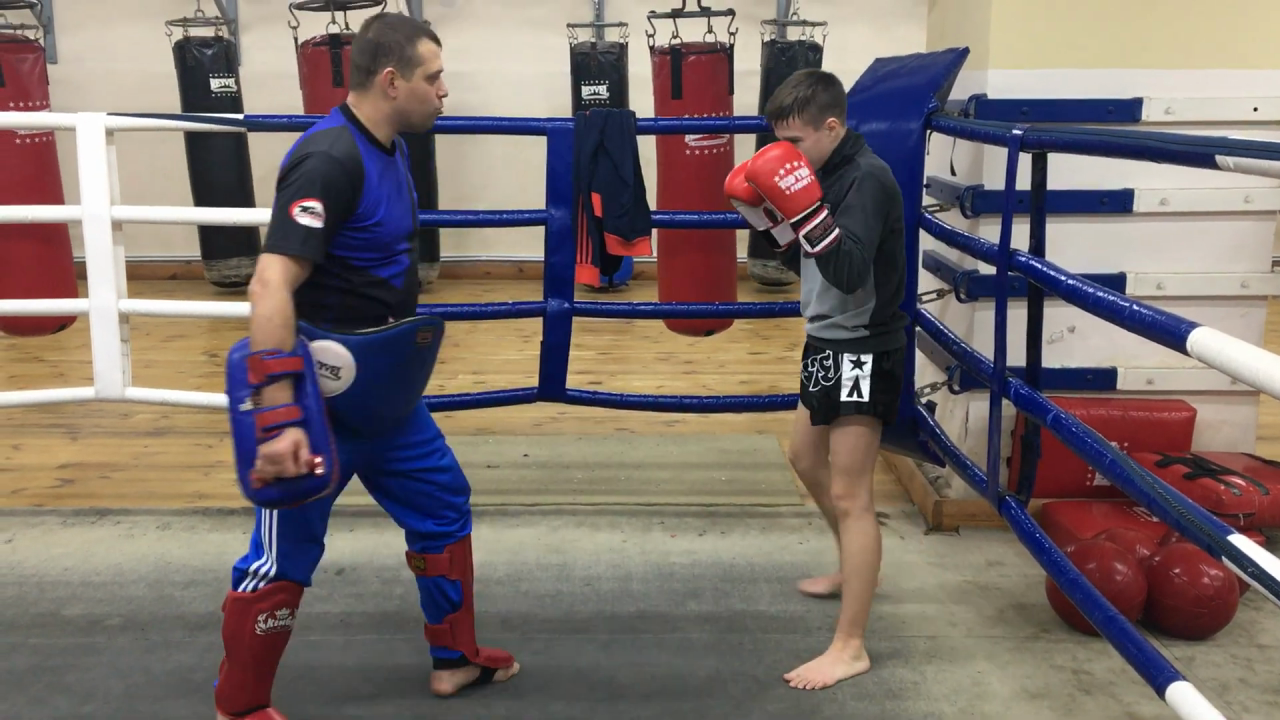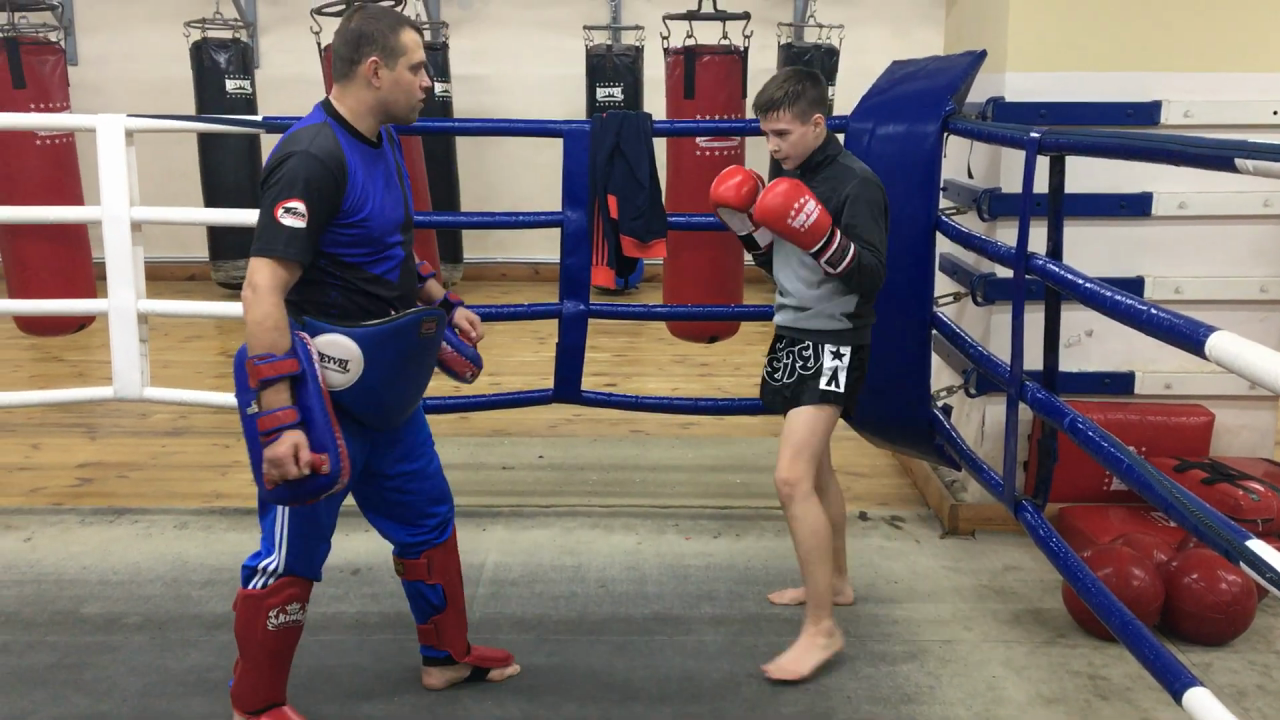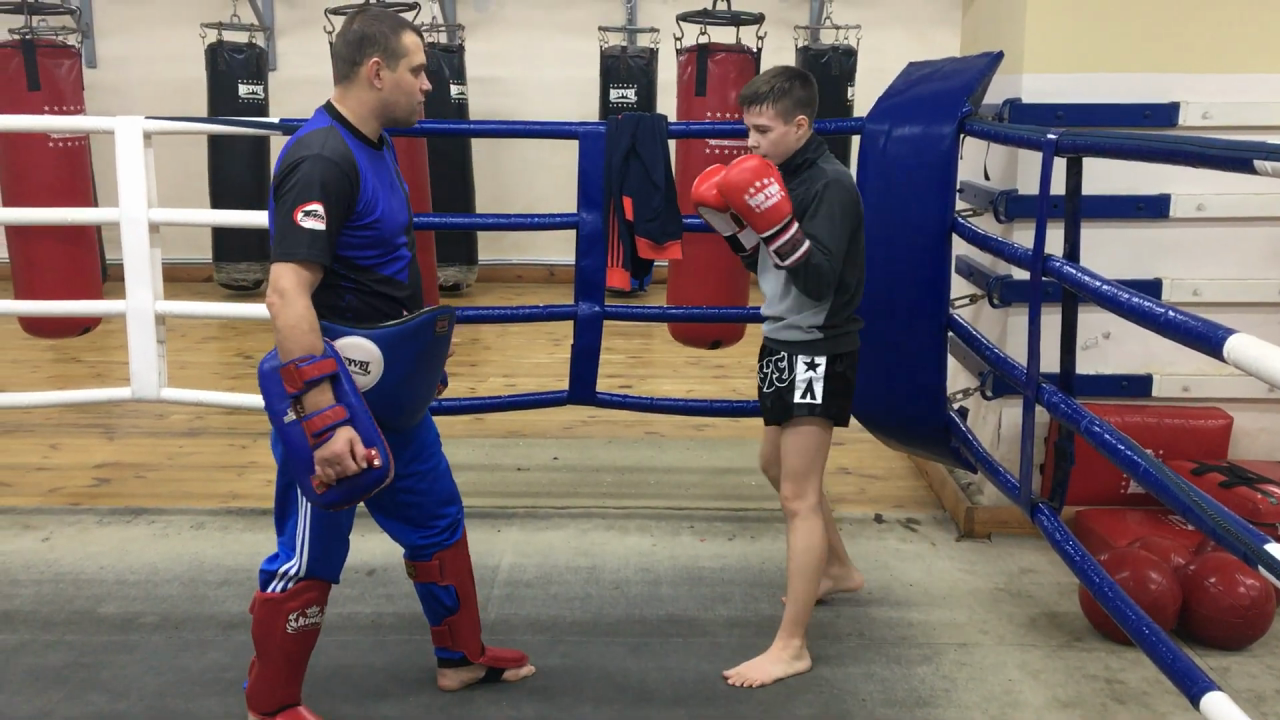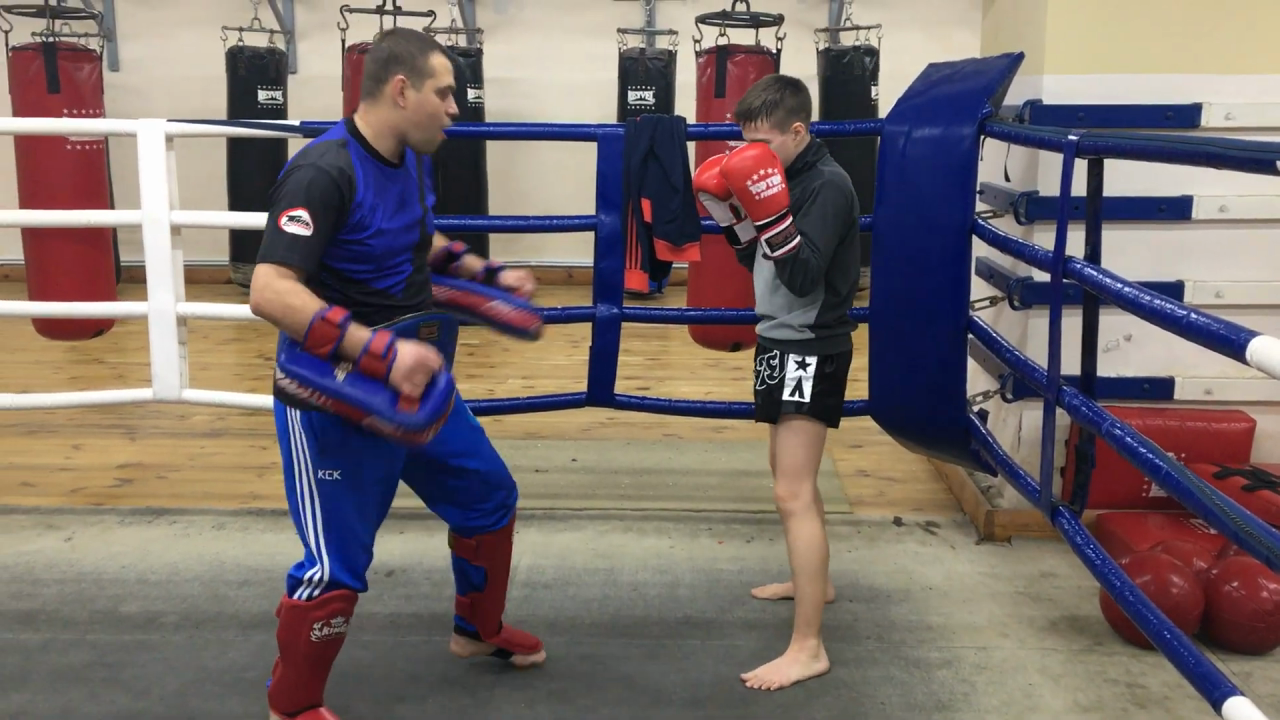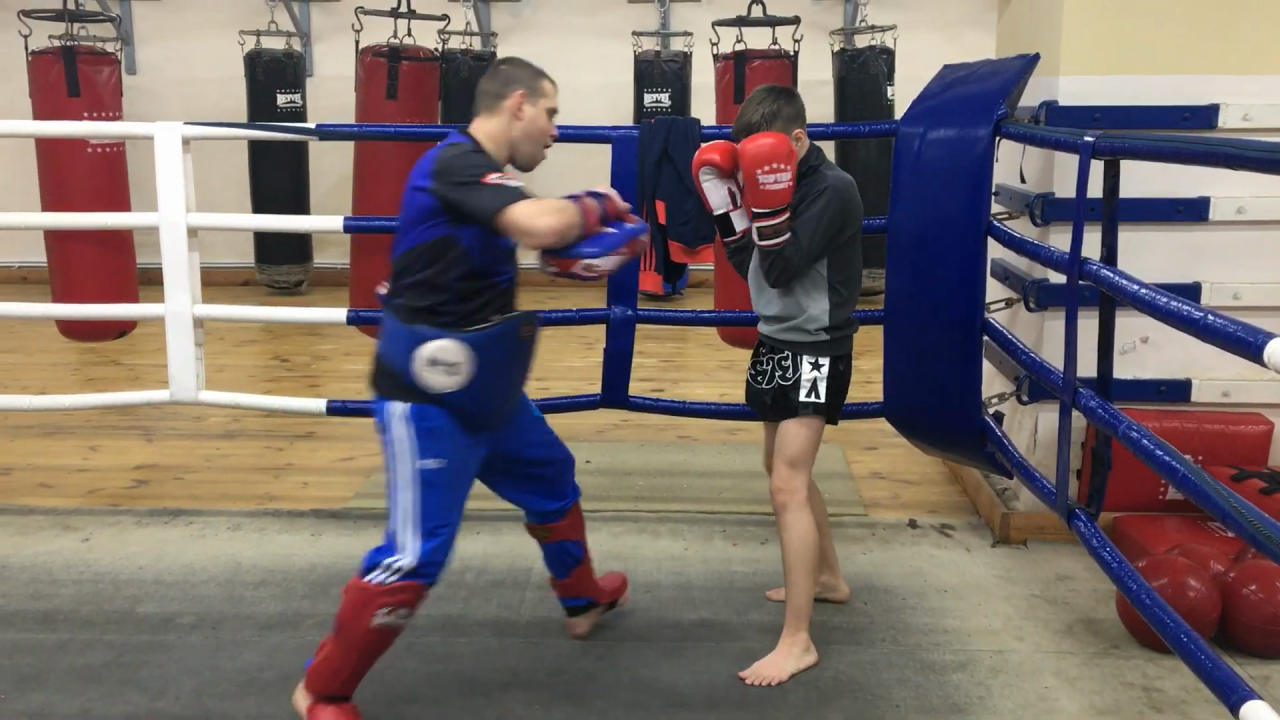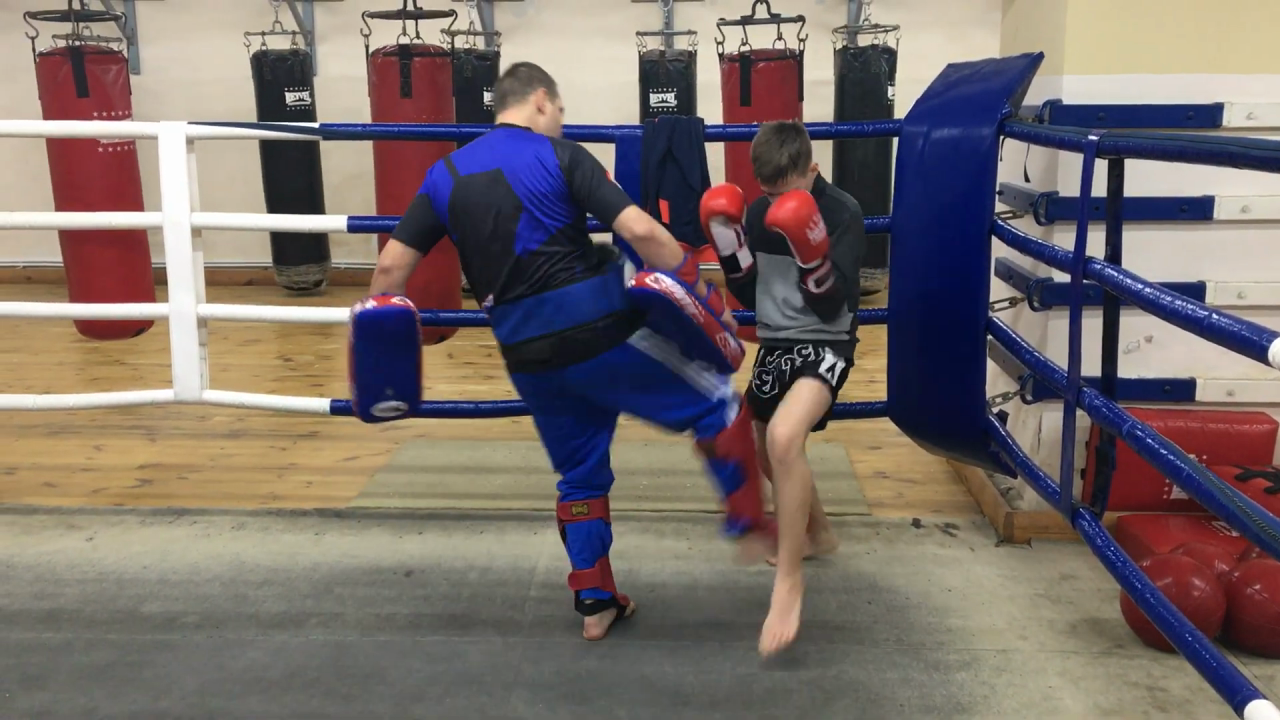
dt=0.4s
person 1, frame 1
left shoulder: (387, 150)
right shoulder: (329, 159)
right elbow: (272, 287)
right wrist: (281, 419)
left hip: (381, 389)
right hip: (320, 396)
left knee: (443, 505)
right knee: (282, 558)
left ankle: (454, 657)
person 1, frame 2
left shoulder: (382, 142)
right shoulder: (312, 157)
right elbow: (264, 292)
left wrist: (444, 303)
right wrist: (279, 421)
left hip: (384, 383)
right hip: (322, 390)
left knee: (427, 517)
right knee: (291, 552)
left ankle: (446, 654)
person 1, frame 3
left shoulder: (373, 145)
right shoulder: (322, 160)
right elbow: (288, 296)
right wrist: (326, 421)
right hip: (334, 391)
left knee: (436, 519)
right knee: (309, 557)
left ankle: (461, 655)
person 1, frame 4
left shoulder: (411, 160)
right shoulder: (323, 172)
right elbow: (270, 292)
left wrist: (487, 271)
right wrist: (377, 349)
left hip: (413, 383)
left knee: (488, 494)
right knee: (336, 568)
left ankle: (479, 629)
person 1, frame 5
left shoulder: (467, 167)
right shoulder: (459, 164)
right elbow: (540, 224)
right wrist: (600, 207)
left hip: (478, 383)
right hip: (430, 388)
left knee: (550, 479)
right knee: (414, 555)
left ankle: (581, 597)
person 1, frame 6
left shoulder: (446, 172)
right shoulder: (558, 152)
left elbow: (392, 266)
right elbow: (640, 230)
right wrist: (706, 297)
left hip: (529, 355)
right hip: (598, 330)
left knee: (579, 473)
right knee: (719, 407)
left ankle: (594, 601)
right ankle: (750, 529)
person 2, frame 1
left shoulder: (867, 179)
right shoulder: (827, 174)
left elbow: (848, 270)
left wrist: (803, 203)
right wrist: (770, 217)
left hip: (863, 353)
right hip: (830, 345)
left knee: (848, 496)
right knee: (805, 457)
left ankle: (849, 646)
right ankle: (851, 572)
person 2, frame 2
left shoulder: (855, 181)
right shoulder: (790, 175)
left elbow: (869, 276)
left wrist: (819, 235)
right wrist: (744, 223)
left hip: (833, 346)
right hip: (792, 336)
left knee: (792, 478)
right knee: (814, 469)
left ankle: (820, 627)
right ankle: (833, 580)
person 2, frame 3
left shoulder: (831, 183)
right shoulder: (786, 177)
left elbow: (817, 279)
left wrist: (773, 218)
right wrist: (732, 224)
left hip: (818, 353)
right hip: (786, 346)
left knee: (798, 497)
right knee: (778, 468)
left ankle: (791, 646)
right ankle: (838, 569)
person 2, frame 4
left shoulder: (828, 186)
right shoulder: (782, 180)
left elbow: (804, 277)
left wrist: (770, 208)
right wrist: (729, 215)
left hip: (809, 353)
right hip: (780, 345)
left knee: (791, 495)
right knee: (791, 473)
left ankle: (807, 646)
right ankle: (813, 578)
person 2, frame 5
left shoulder: (833, 189)
right shoulder: (780, 185)
left elbow: (781, 270)
right elbow: (749, 265)
left wrist: (769, 201)
right wrist: (722, 200)
left hip: (815, 353)
right hip: (776, 344)
left knee: (787, 489)
right knee: (789, 469)
left ankle: (797, 641)
right ankle: (827, 577)
person 2, frame 6
left shoulder: (841, 211)
right shoulder: (758, 212)
left elbow: (836, 304)
right elbow: (743, 293)
left wrist: (812, 248)
right wrist: (726, 239)
left hip: (821, 348)
right hip: (775, 346)
left knee: (783, 439)
right knee: (771, 452)
left ankle: (788, 581)
right ankle: (818, 535)
